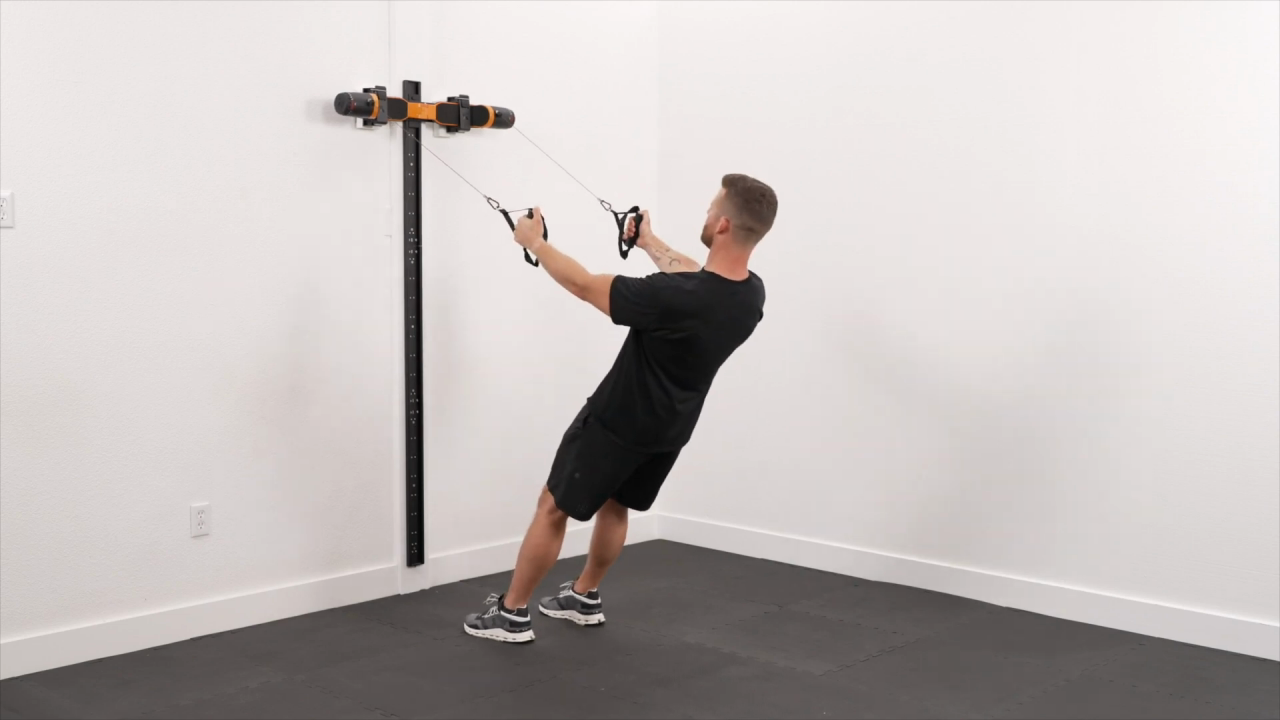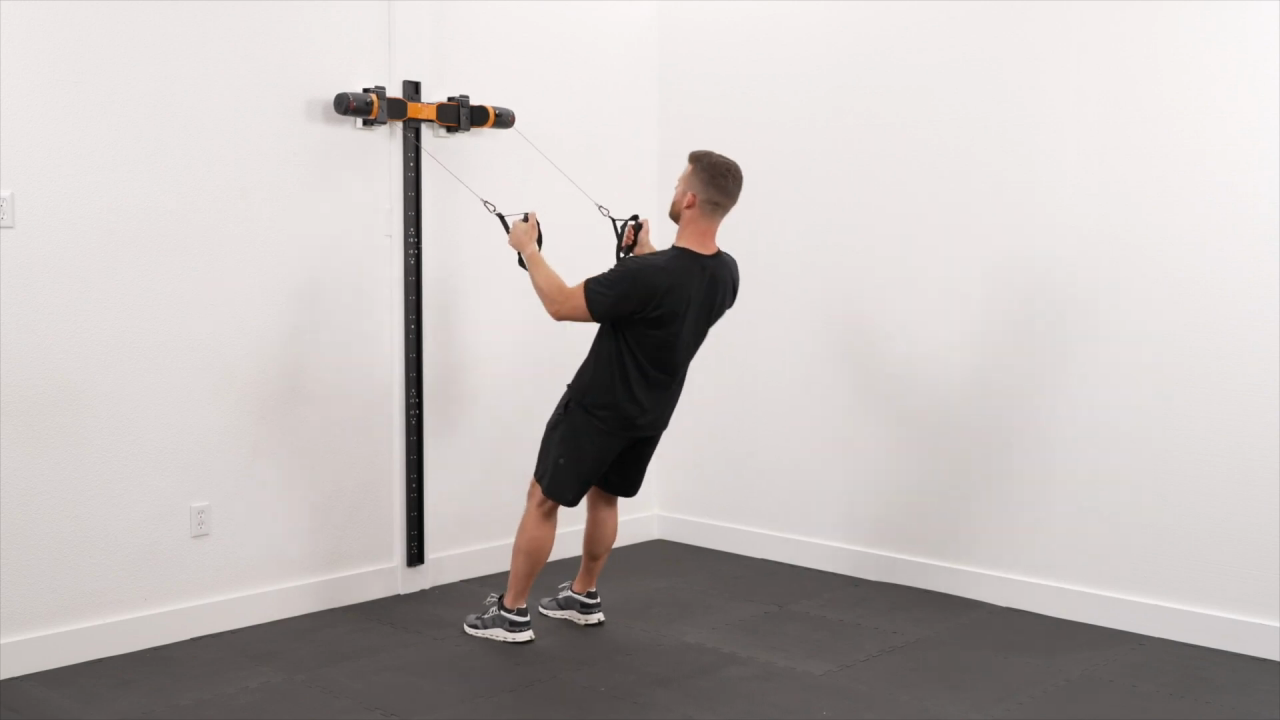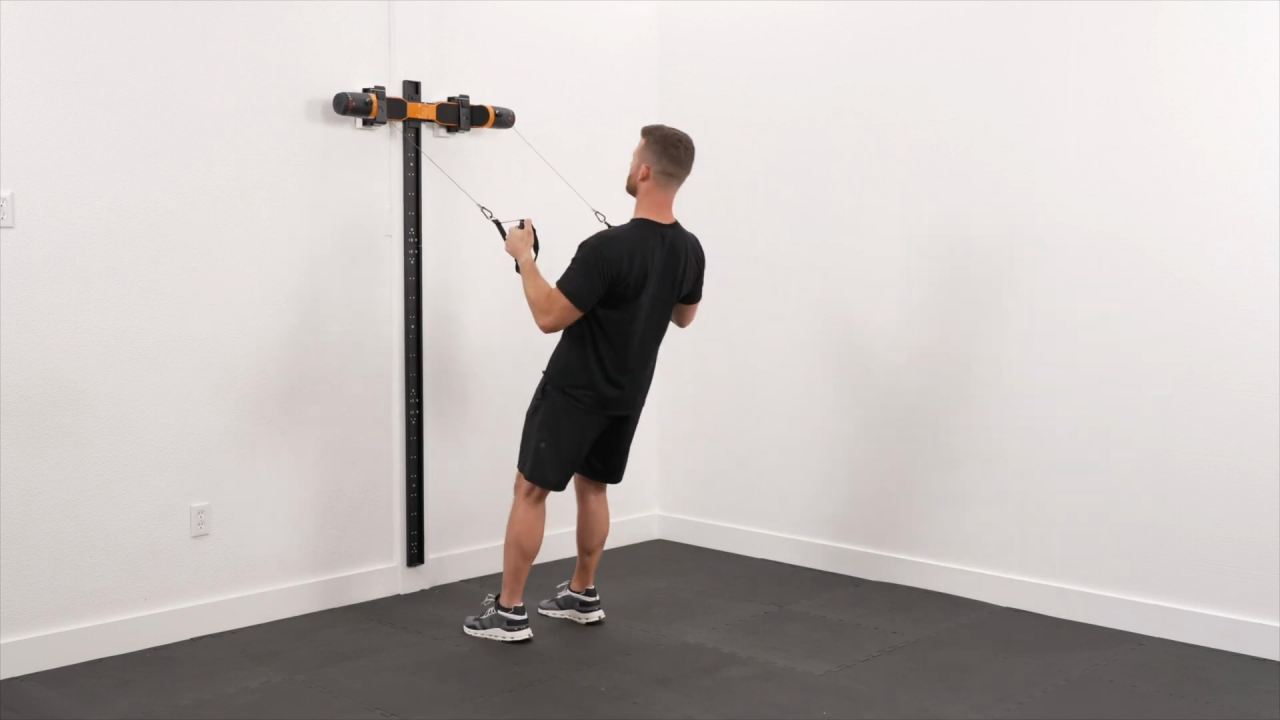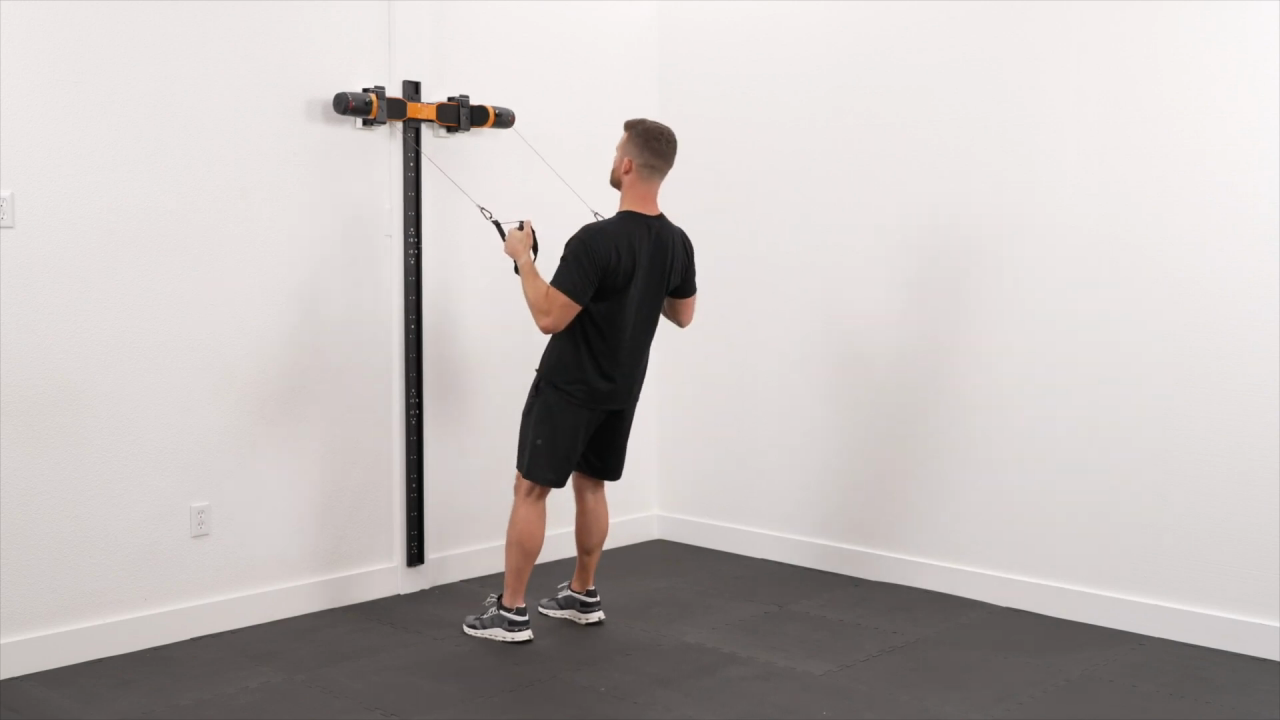
dt=0.4s
person 1, frame 1
left shoulder: (673, 299)
right shoulder: (751, 294)
left elbow: (586, 286)
left wrist: (534, 241)
right wrist: (649, 241)
left hip: (619, 421)
right hip: (671, 427)
left knee: (553, 507)
right knee: (614, 505)
left ankle: (511, 612)
right ankle: (583, 597)
person 1, frame 2
left shoulder: (645, 275)
right shoulder: (726, 274)
left elbow: (562, 305)
left wrist: (528, 248)
right wrist: (647, 252)
left hip: (599, 406)
right hip: (651, 412)
left knee: (543, 500)
right knee: (603, 495)
left ankle: (510, 612)
right ankle: (582, 596)
person 1, frame 3
left shoulder: (608, 248)
right shoulder: (689, 250)
left elbow: (548, 317)
right elbow: (684, 317)
left wrist: (523, 255)
left hip: (575, 390)
right hip: (627, 393)
left knee: (530, 490)
right knee: (592, 486)
left ankle: (507, 611)
right ankle: (581, 595)
person 1, frame 4
left shoulder: (596, 240)
right shoulder: (677, 242)
left elbow: (549, 318)
right elbow: (683, 316)
left wrist: (522, 256)
left hip: (569, 386)
right hip: (620, 388)
left knee: (530, 488)
right knee: (590, 485)
left ankle: (509, 612)
right ankle: (582, 595)
